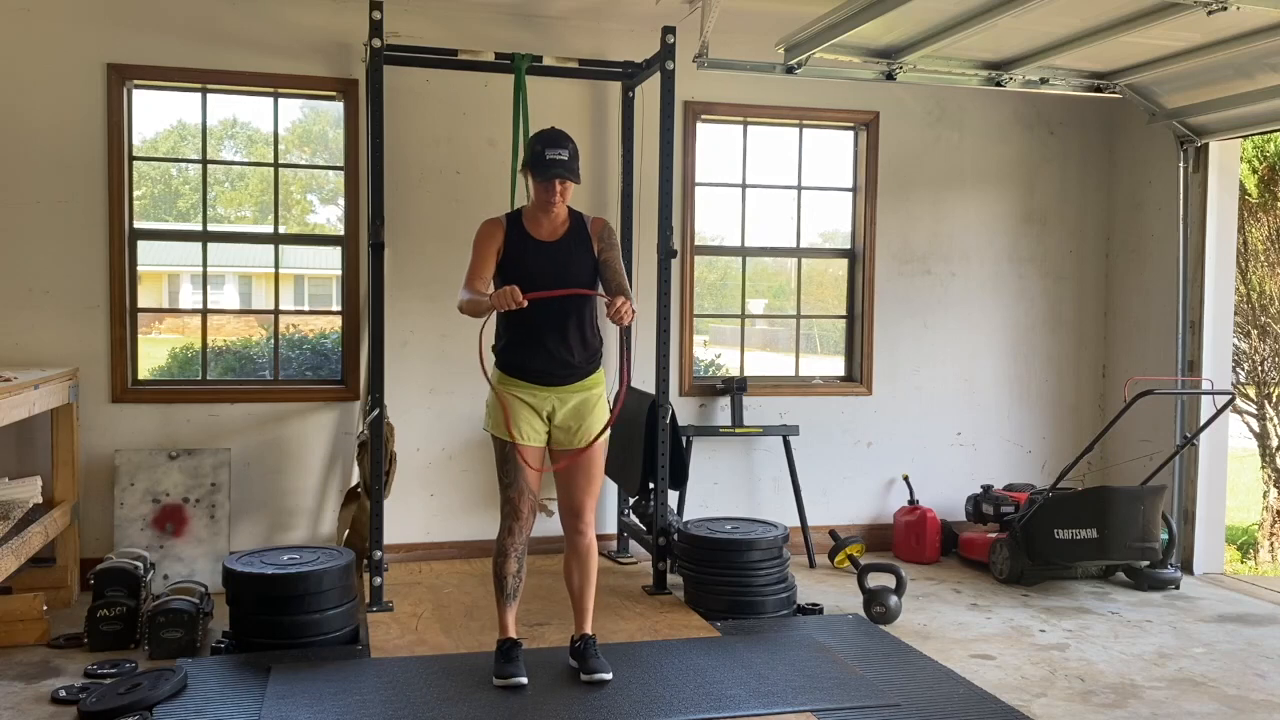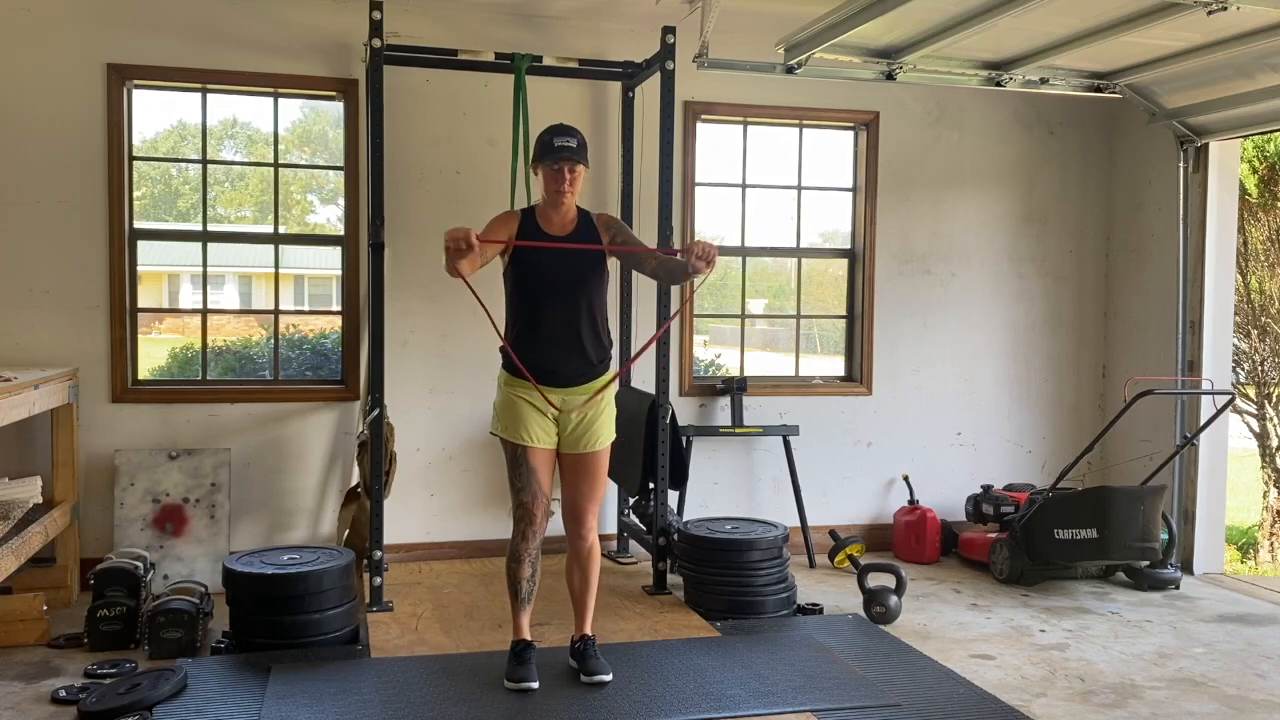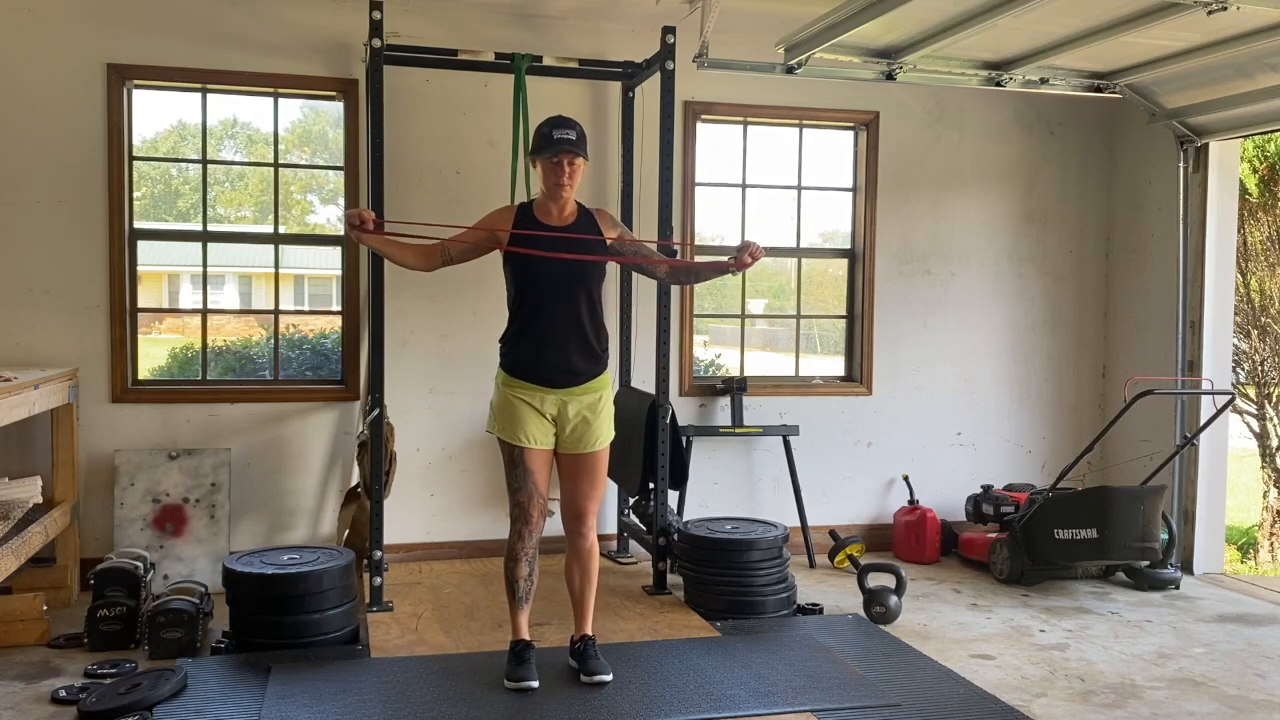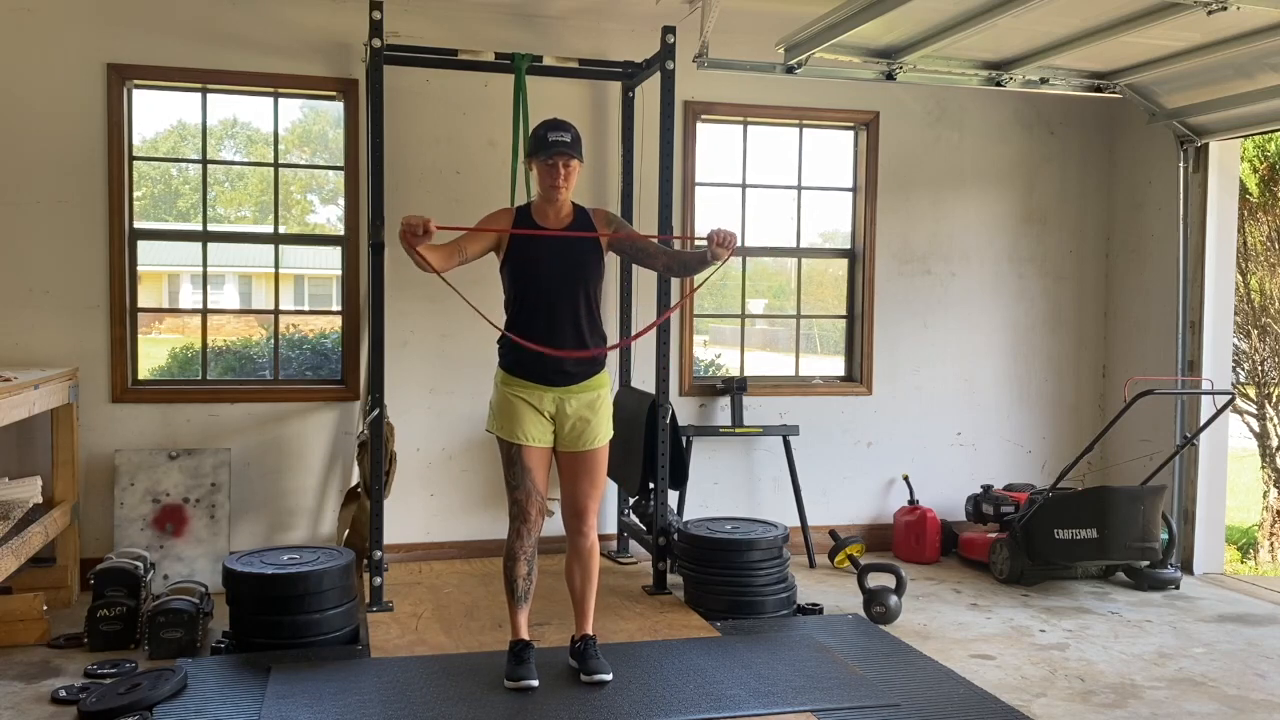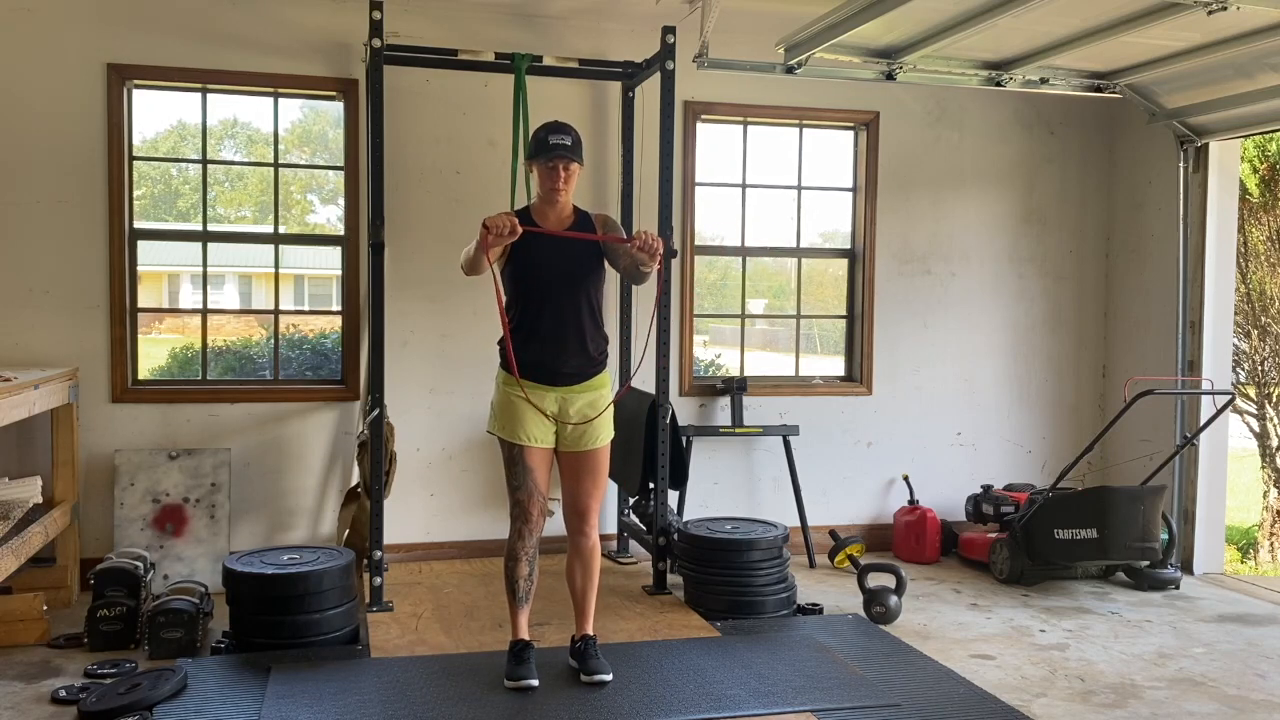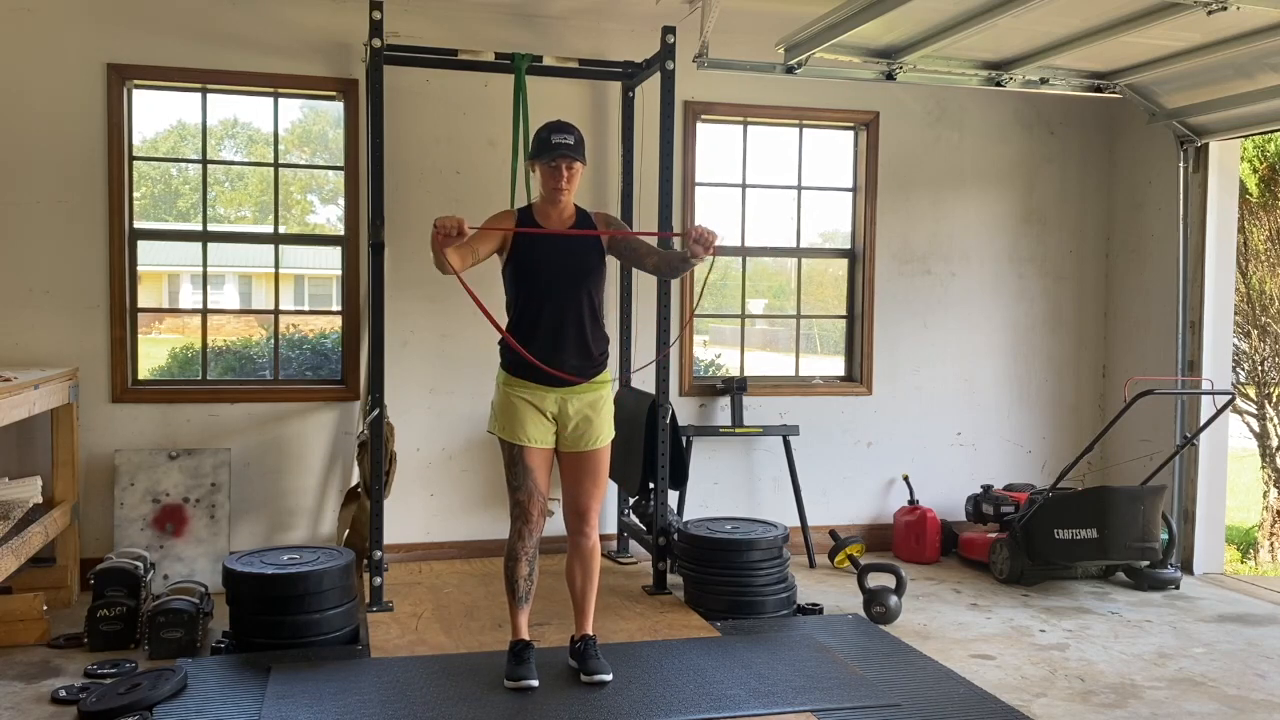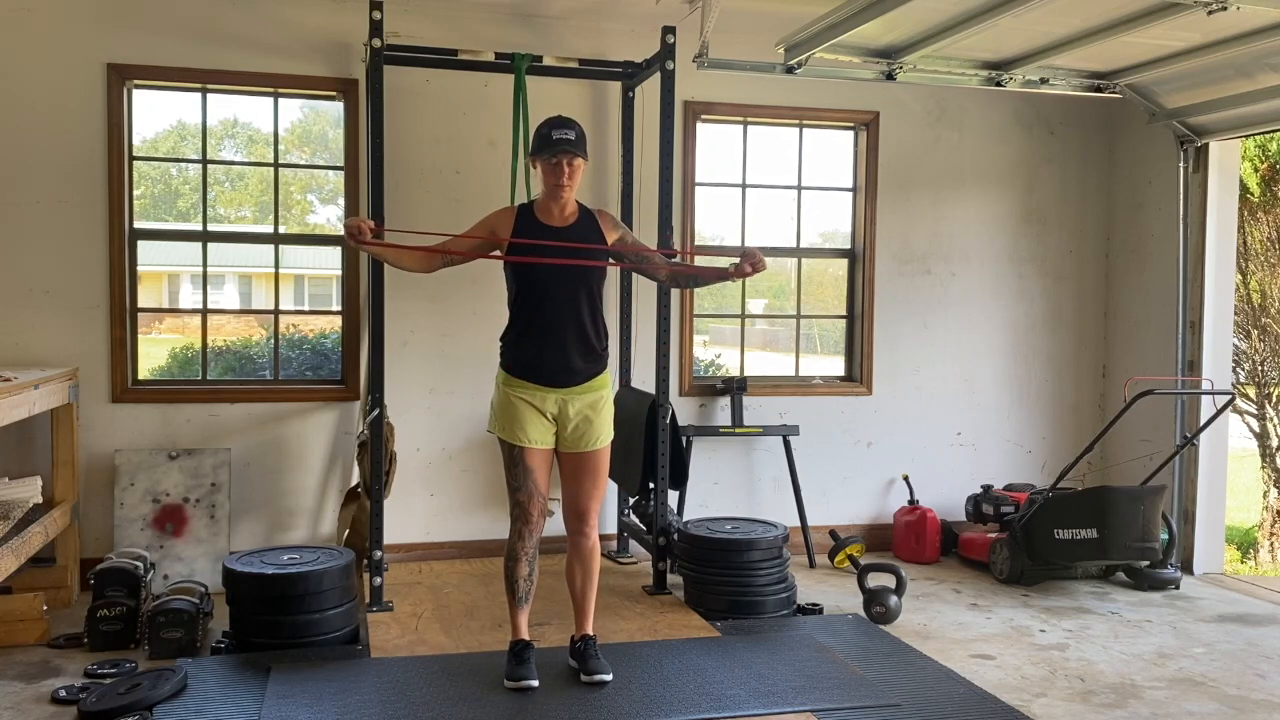
dt=0.7s
person 1, frame 1
left shoulder: (597, 231)
right shoulder: (497, 231)
left elbow: (618, 287)
right elbow: (466, 297)
left wrist: (623, 305)
right wrist: (493, 299)
left hip: (583, 391)
right hip: (517, 390)
left knee: (581, 523)
right knee: (517, 519)
left ankle: (584, 638)
right ankle: (507, 640)
person 1, frame 2
left shoulder: (603, 228)
right shoulder: (511, 225)
left elbow: (660, 267)
right elbow: (458, 263)
left wrist: (694, 263)
right wrist: (457, 255)
left hip: (591, 392)
right hip: (526, 391)
left knee: (584, 525)
right knee: (530, 521)
left ankle: (584, 639)
right ankle: (521, 643)
person 1, frame 3
left shoulder: (603, 226)
right shoulder: (507, 222)
left elbow: (666, 270)
right elbow: (432, 257)
left wrist: (729, 265)
right wrist: (369, 237)
left hip: (589, 392)
right hip: (524, 392)
left knee: (583, 524)
right knee: (526, 522)
left ankle: (584, 639)
right ankle: (520, 643)
person 1, frame 4
left shoulder: (601, 225)
right shoulder: (505, 224)
left elbow: (667, 261)
right elbow: (442, 258)
left wrist: (709, 254)
right wrist: (415, 243)
left hip: (587, 390)
right hip: (522, 390)
left knee: (584, 522)
right knee: (525, 520)
left ankle: (584, 637)
right ankle: (520, 642)
person 1, frame 5
left shoulder: (601, 227)
right shoulder: (510, 225)
left elbow: (636, 271)
right elbow: (470, 265)
left wrist: (648, 257)
right wrist: (484, 243)
left hip: (588, 390)
right hip: (523, 391)
left knee: (586, 523)
right knee: (526, 520)
left ankle: (585, 638)
right ankle: (520, 642)
person 1, frame 6
left shoulder: (602, 228)
right shoulder: (509, 225)
left elbow: (659, 264)
right elbow: (453, 261)
left wrist: (693, 252)
right wrist: (440, 242)
left hip: (588, 391)
right hip: (525, 390)
left knee: (585, 523)
right knee: (527, 520)
left ankle: (584, 638)
right ankle: (520, 642)
person 1, frame 7
left shoulder: (604, 226)
right shoulder: (508, 223)
left elbow: (666, 271)
right elbow: (432, 257)
left wrist: (732, 271)
right wrist: (370, 245)
left hip: (589, 391)
right hip: (524, 391)
left knee: (584, 524)
right knee: (526, 521)
left ankle: (584, 638)
right ankle: (520, 642)
